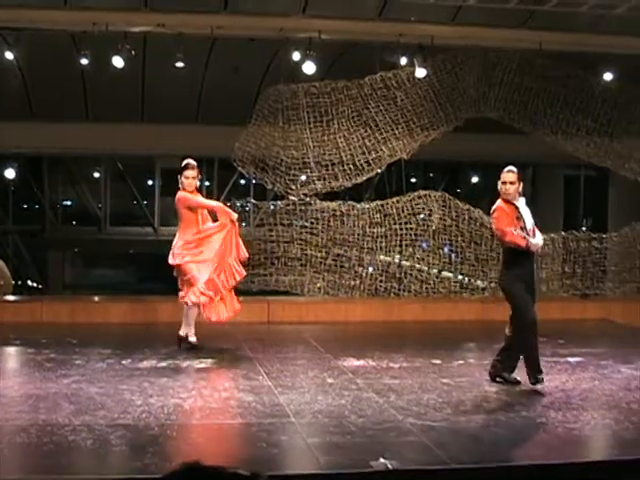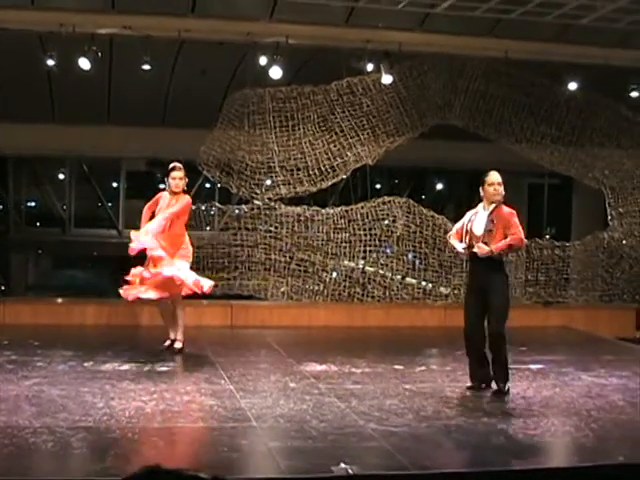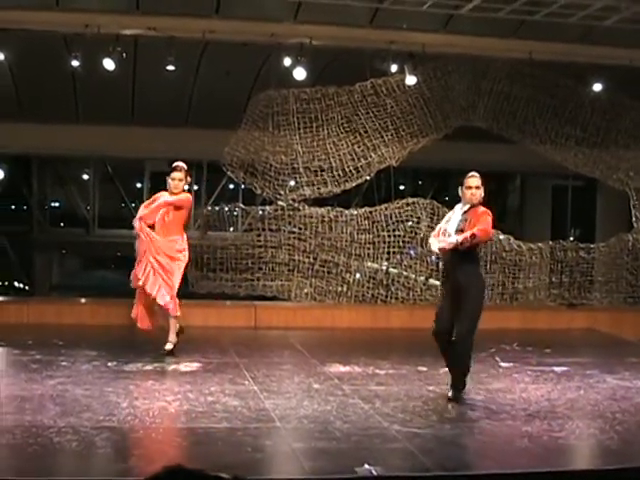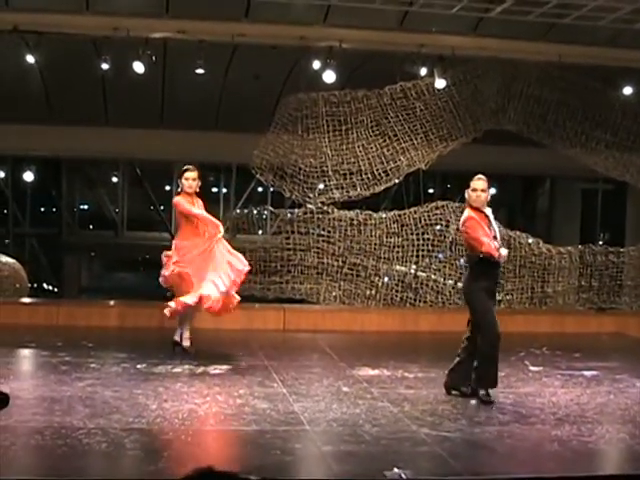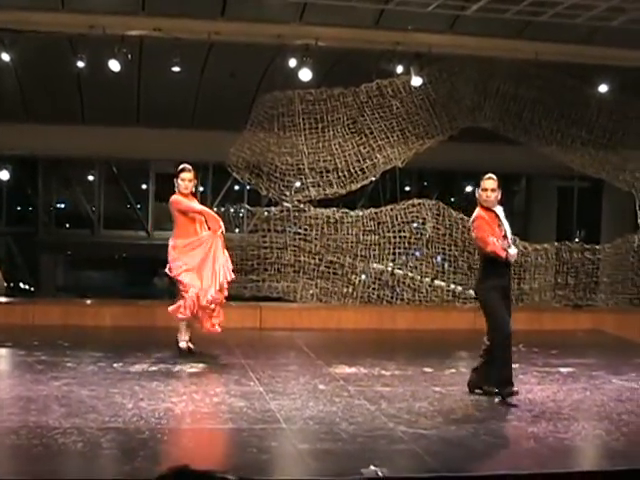
dt=1s
person 1, frame 1
left shoulder: (522, 206)
right shoulder: (500, 208)
left elbow: (533, 232)
right elbow: (506, 235)
left wrist: (538, 240)
right wrist: (529, 243)
left hip: (527, 274)
right hip: (512, 276)
left knee: (519, 325)
right knee: (528, 321)
left ankle: (500, 368)
right ankle: (534, 372)
person 1, frame 2
left shoulder: (507, 214)
right shoulder: (472, 214)
left elbow: (519, 240)
right elbow: (453, 233)
left wrist: (491, 250)
right wrist: (458, 245)
left hip: (496, 278)
right hip: (474, 277)
left knee: (496, 330)
right knee: (471, 330)
left ankle: (501, 380)
right ankle: (480, 377)
person 1, frame 3
left shoulder: (482, 214)
right shoulder: (452, 214)
left elbow: (484, 233)
right elbow: (436, 234)
left wrist: (455, 240)
right wrist: (435, 244)
left hip: (471, 279)
right hip: (450, 280)
left knee: (464, 334)
right knee: (440, 330)
left ankle: (457, 386)
right ankle: (456, 368)
person 1, frame 4
left shoulder: (486, 215)
right shoulder: (469, 218)
left elbow: (494, 244)
right elbow: (483, 245)
left wrist: (499, 251)
right wrist: (499, 253)
left hip: (488, 283)
right hip: (477, 284)
left knee: (477, 336)
right knee: (490, 334)
left ankle: (456, 380)
right ankle: (481, 386)
person 1, frame 5
left shoulder: (498, 215)
right shoulder: (479, 217)
left elbow: (507, 244)
right elbow: (488, 245)
left wrist: (511, 250)
right wrist: (506, 253)
left hip: (503, 282)
right hip: (489, 284)
left knee: (496, 334)
right knee: (502, 332)
left ankle: (480, 380)
right ankle: (504, 384)
person 2, frame 1
left shoulder: (197, 197)
right shoulder: (181, 197)
left elbow: (205, 223)
right elbow: (210, 204)
left wrist: (226, 222)
right wrist: (230, 214)
left hip: (200, 249)
right hip: (185, 249)
left knee: (192, 291)
right knee: (197, 288)
left ankle: (183, 333)
right ankle: (190, 333)
person 2, frame 2
left shoulder: (186, 200)
right shoulder: (162, 196)
left elbow: (168, 214)
right elbow: (148, 209)
left wrist: (148, 230)
right wrist: (144, 231)
left hip: (179, 250)
right hip: (160, 249)
left knee: (175, 293)
right knee: (161, 293)
left ankle: (179, 339)
right ankle: (172, 335)
person 2, frame 3
left shoulder: (186, 199)
right shoulder: (161, 196)
left elbow: (170, 201)
right elbow: (145, 206)
left wrist: (144, 216)
right wrist: (139, 224)
left hip: (175, 251)
right hip: (156, 249)
left knee: (167, 293)
right knee: (150, 290)
left ankle: (172, 339)
right ankle: (175, 326)
person 2, frame 4
left shoulder: (198, 201)
right shoulder: (178, 201)
right elbow: (195, 214)
left wrist: (214, 231)
right wrist: (217, 225)
left hip: (200, 251)
right hip: (184, 251)
left knee: (196, 293)
right knee: (189, 293)
left ankle: (178, 337)
right ankle: (185, 337)
person 2, frame 5
left shoulder: (193, 200)
right shoulder: (175, 200)
left elbow: (202, 223)
right elbow: (200, 210)
left wrist: (213, 230)
right wrist: (218, 222)
left hip: (197, 251)
right hip: (181, 251)
left knee: (199, 293)
right knee: (190, 291)
left ankle: (186, 337)
right ankle: (181, 337)
